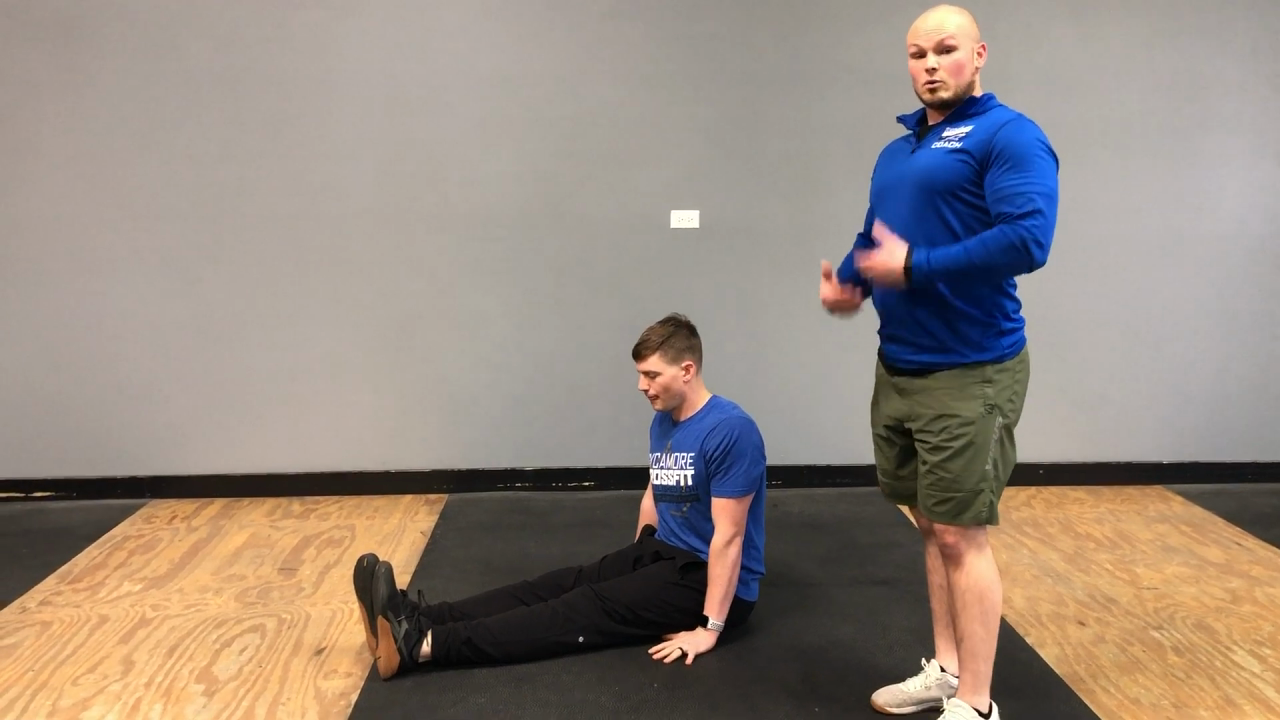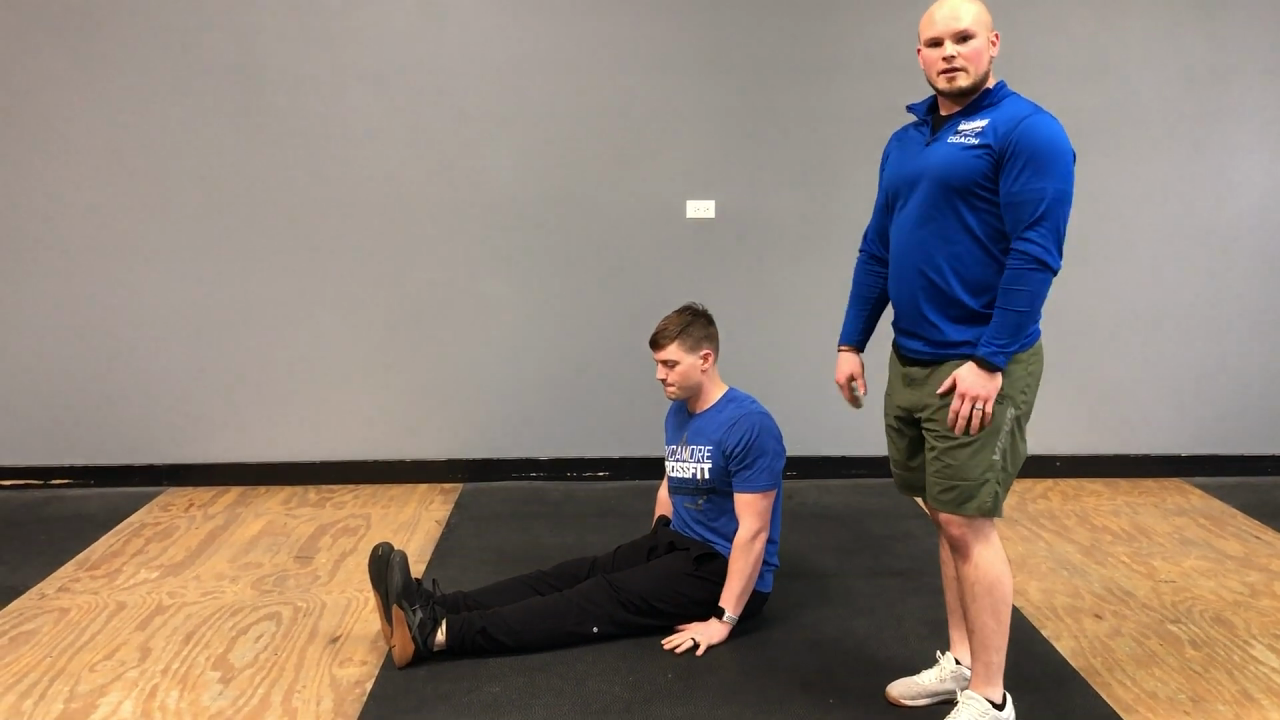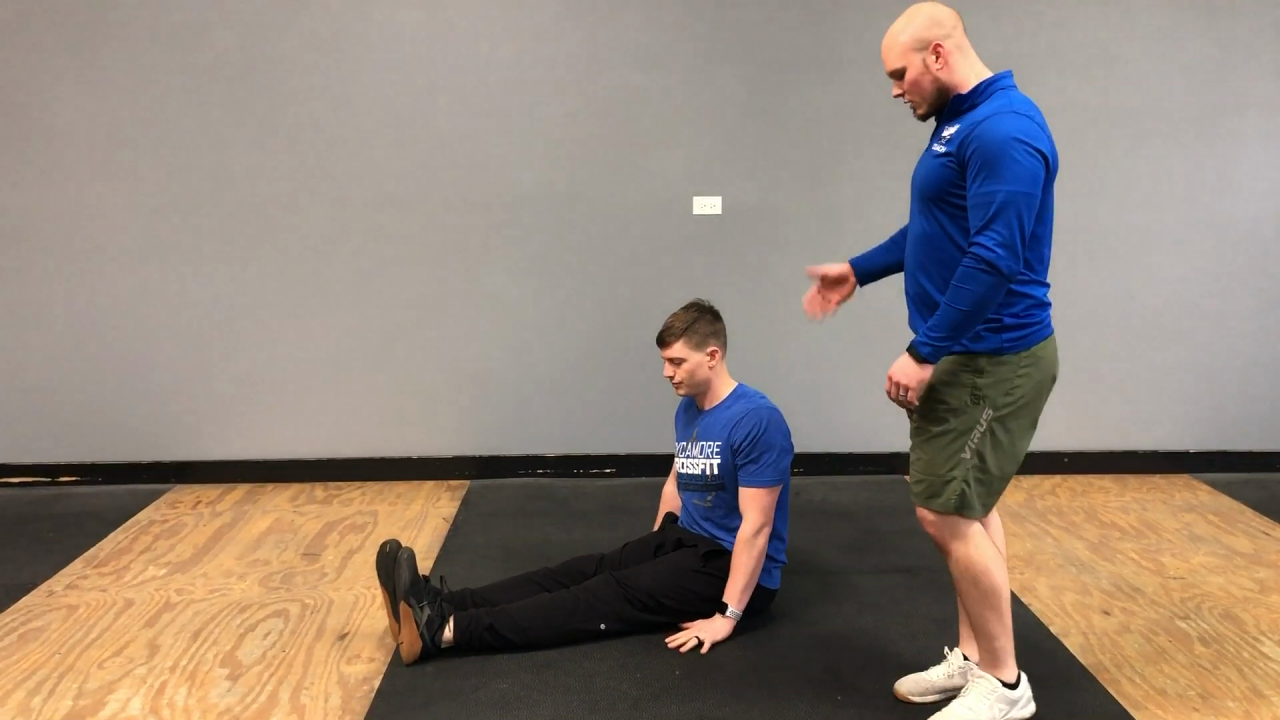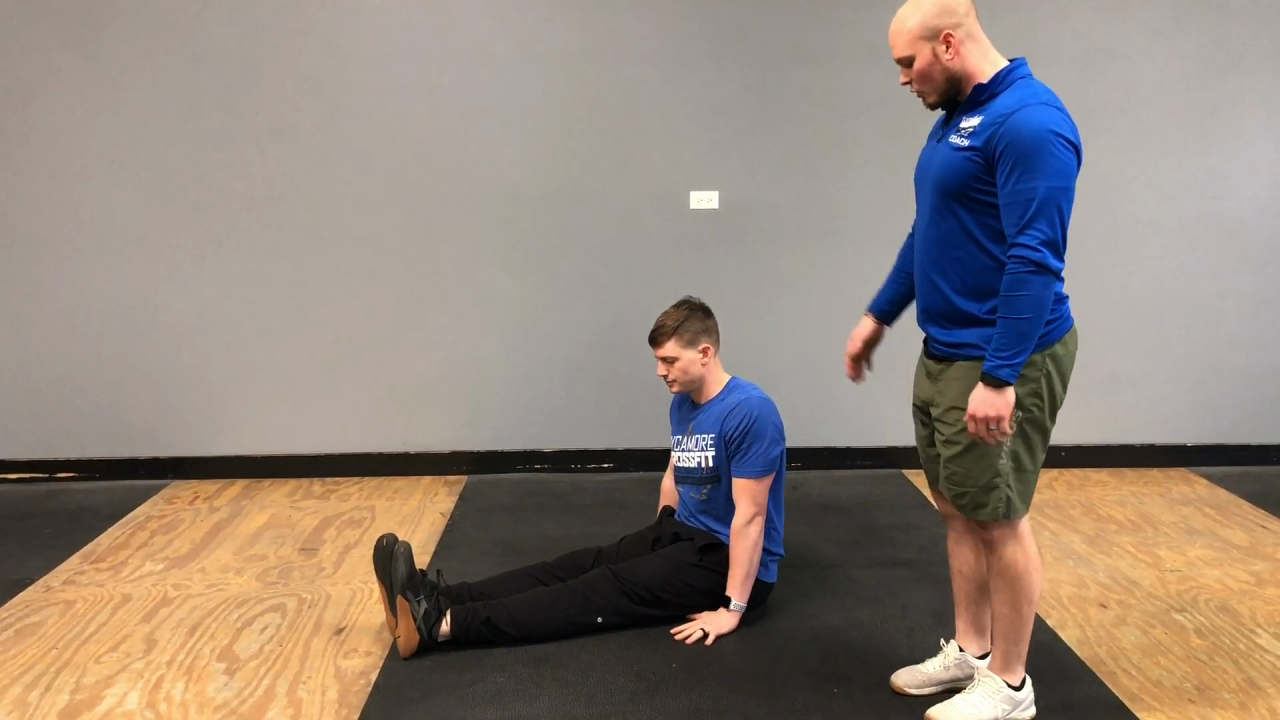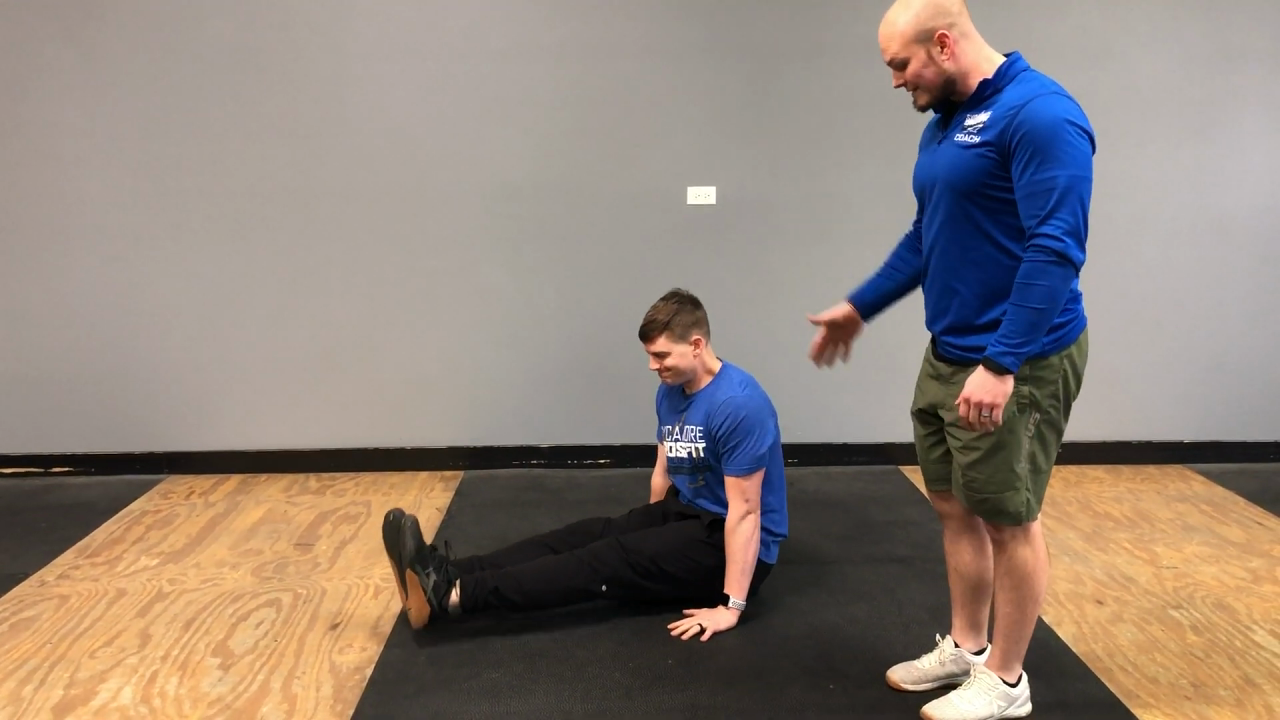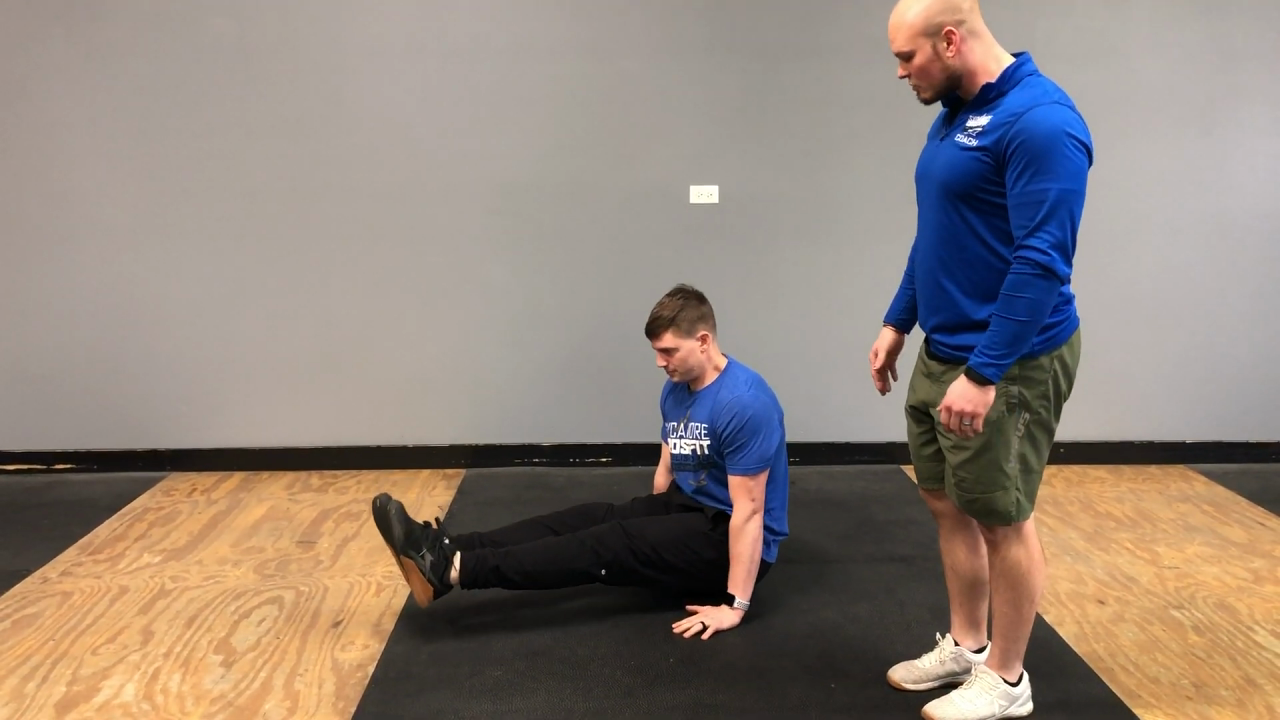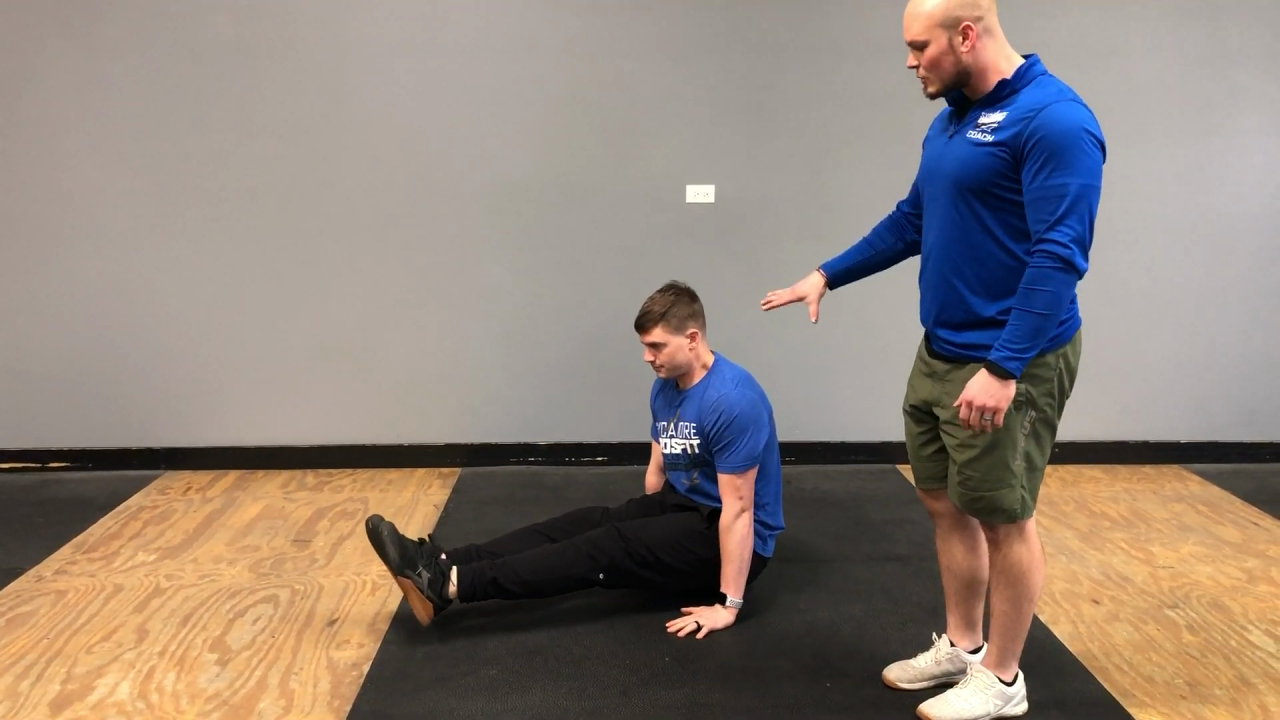
dt=0.7s
person 1, frame 1
left shoulder: (1010, 137)
right shoulder: (897, 151)
left elbow: (1026, 240)
right elbow: (872, 245)
left wrist: (914, 269)
right wrist: (844, 281)
left hip: (970, 372)
right hip: (898, 371)
left knee: (961, 536)
right knee: (932, 526)
person 1, frame 2
left shoulder: (1026, 131)
right shoulder: (904, 141)
left elbow: (1036, 256)
right elbow: (876, 248)
left wrist: (988, 361)
right wrist: (851, 343)
left hip: (977, 366)
right hip: (911, 361)
left knee: (968, 525)
right knee: (944, 519)
person 1, frame 3
left shoulder: (1004, 130)
right shoulder: (959, 125)
left elbow: (993, 259)
left wrist: (924, 352)
right wrist: (858, 271)
left hip: (993, 360)
right hip: (962, 356)
left knee: (947, 516)
right knee: (969, 510)
right ankle: (971, 656)
person 1, frame 4
left shoulder: (1029, 122)
right shoulder: (954, 117)
left elbow: (1034, 260)
left wrist: (998, 376)
right wrist: (879, 314)
left hip: (1001, 364)
right hip: (943, 354)
left knee: (997, 519)
right knee: (957, 508)
right ankle: (968, 650)
person 1, frame 5
left shoulder: (1040, 115)
right shoulder: (944, 121)
left elbow: (1056, 250)
left wrist: (1001, 364)
right wrist: (859, 305)
left hip: (1016, 364)
right hip: (947, 354)
left knee: (1008, 519)
right knee: (954, 507)
right ankle: (965, 647)
person 1, frame 6
left shoulder: (1040, 122)
right shoulder: (954, 116)
left elbow: (1042, 262)
left wrist: (983, 373)
right wrist: (897, 321)
left hip: (1007, 363)
right hip: (942, 353)
left knee: (1002, 519)
right knee: (946, 504)
right ankle: (965, 645)
person 1, frame 7
left shoulder: (1054, 120)
right shoulder: (951, 120)
left elbow: (1060, 255)
right elbow: (912, 223)
left wrist: (1002, 368)
right wrist: (828, 274)
left hip: (1008, 363)
right hip: (940, 352)
left knee: (1004, 518)
right knee: (944, 503)
right ankle: (961, 645)
person 2, frame 1
left shoulder: (730, 430)
right shoulder: (663, 422)
left elbow: (728, 536)
left wrist: (709, 628)
right wrist: (635, 567)
left hip: (715, 579)
right hip: (668, 553)
left knee: (591, 608)
right knee: (565, 584)
left ankle: (423, 644)
right ankle: (421, 620)
person 2, frame 2
left shoulder: (748, 425)
right shoulder: (678, 414)
left elbow: (753, 531)
left wrist: (723, 620)
right wrist: (650, 557)
left hip: (725, 568)
right hip: (680, 543)
left knee: (605, 599)
right knee: (577, 574)
left ankle: (438, 634)
right ankle: (435, 609)
person 2, frame 3
left shoulder: (756, 420)
right shoulder: (688, 408)
left elbow: (756, 526)
left wrist: (727, 615)
right wrist: (653, 553)
left hip: (734, 567)
right hip: (688, 540)
left knee: (612, 594)
right knee: (585, 571)
left ankle: (445, 630)
right ankle: (442, 607)
person 2, frame 4
left shoulder: (749, 411)
right shoulder: (684, 404)
left elbow: (749, 515)
left wrist: (732, 608)
right wrist: (655, 546)
left hip: (729, 560)
right hip: (686, 533)
left knee: (607, 590)
right knee: (580, 565)
left ankle: (441, 624)
right ankle: (438, 602)
person 2, frame 5
left shoulder: (738, 404)
right shoulder: (671, 392)
left elbow: (744, 510)
right elbow: (663, 472)
left wrist: (731, 607)
right wrist: (653, 534)
left hip: (738, 547)
right hip: (690, 515)
left knee: (612, 559)
right knee: (593, 534)
left ankle: (450, 594)
right ankle: (448, 576)
person 2, frame 6
left shoulder: (745, 403)
right shoulder: (676, 390)
left elbow: (748, 511)
left wrist: (735, 605)
right wrist: (653, 528)
left hip: (728, 539)
right hip: (690, 507)
left knee: (611, 544)
right knee: (590, 518)
left ankle: (451, 569)
right ankle: (446, 553)
person 2, frame 7
left shoulder: (732, 401)
right shoulder: (666, 387)
left elbow: (738, 509)
right elbow: (658, 469)
left wrist: (728, 605)
right wrist: (648, 529)
left hip: (735, 539)
right hip: (684, 507)
left knee: (609, 548)
right knee: (589, 522)
left ankle: (451, 585)
right ankle: (445, 567)
